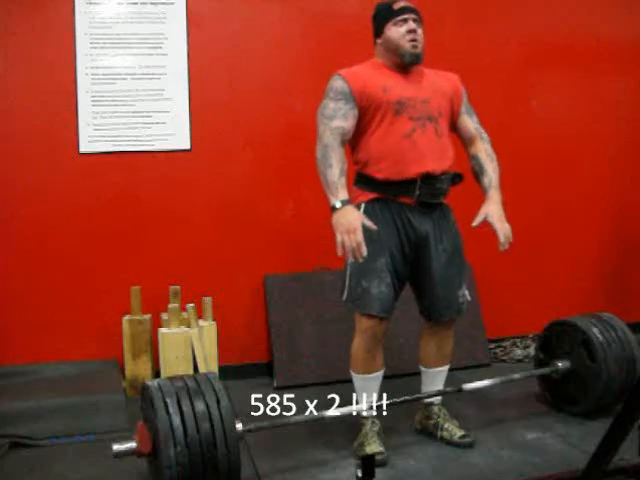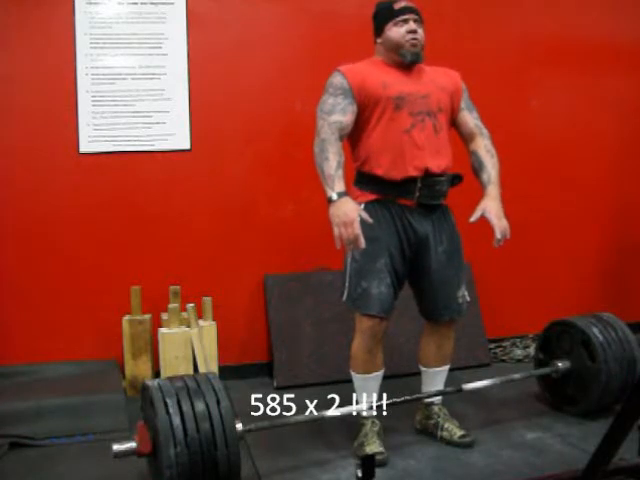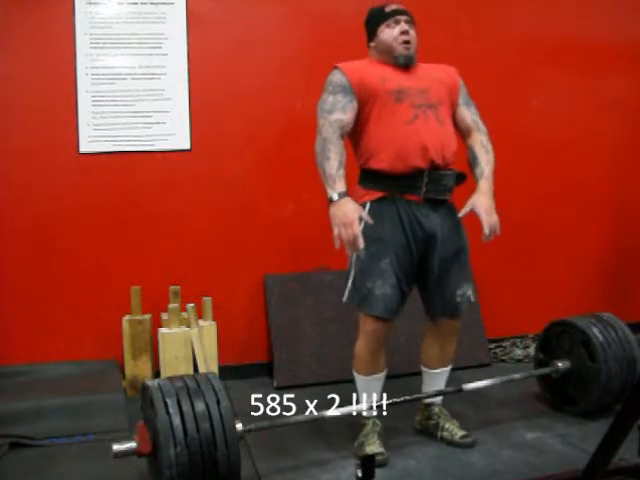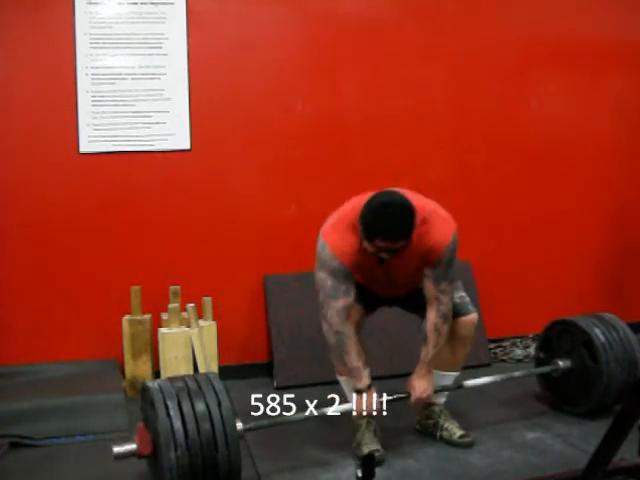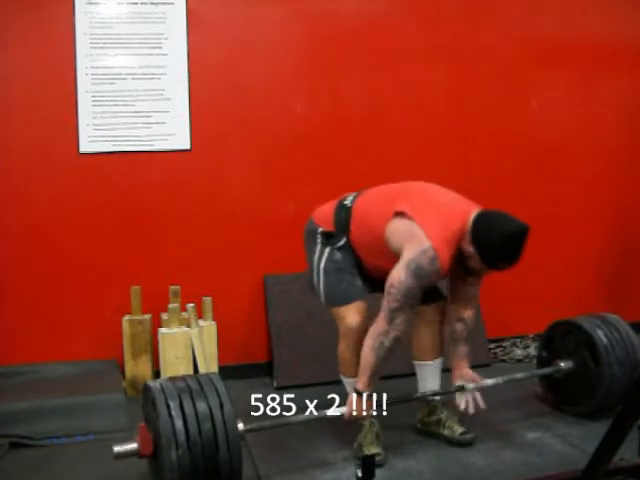
dt=1s
person 1, frame 1
left shoulder: (448, 84)
right shoulder: (351, 81)
left elbow: (478, 141)
right elbow: (330, 143)
left wrist: (493, 199)
right wrist: (341, 205)
left hip: (435, 210)
right hip: (380, 209)
left knee: (444, 314)
right knee: (372, 320)
left ankle: (431, 410)
right ankle: (368, 423)
person 1, frame 2
left shoulder: (448, 81)
right shoulder: (351, 78)
left elbow: (478, 137)
right elbow: (327, 136)
left wrist: (492, 194)
right wrist: (338, 197)
left hip: (435, 210)
right hip: (379, 209)
left knee: (445, 315)
right knee: (371, 319)
left ankle: (432, 410)
right ankle: (368, 423)
person 1, frame 3
left shoulder: (445, 76)
right shoulder: (350, 75)
left elbow: (475, 132)
right elbow: (329, 134)
left wrist: (485, 190)
right wrist: (339, 197)
left hip: (442, 207)
right hip: (386, 206)
left knee: (448, 318)
right knee: (375, 321)
left ankle: (432, 410)
right ankle: (369, 423)
person 1, frame 4
left shoulder: (439, 231)
right shoulder: (336, 238)
left elbow: (439, 306)
right elbow: (335, 321)
left wrist: (424, 371)
right wrist: (362, 388)
left hip: (418, 280)
right hip: (362, 281)
left knee: (465, 321)
right knee: (344, 321)
left ankle: (433, 410)
right ankle: (366, 424)
person 1, frame 5
left shoulder: (478, 233)
right shoulder: (430, 251)
left elbow: (461, 307)
right elbow: (391, 322)
left wrist: (460, 367)
right wrist: (362, 390)
left hip: (379, 241)
right hip: (335, 234)
left knee: (434, 309)
right knee: (354, 322)
left ankle: (432, 410)
right ankle: (366, 422)
